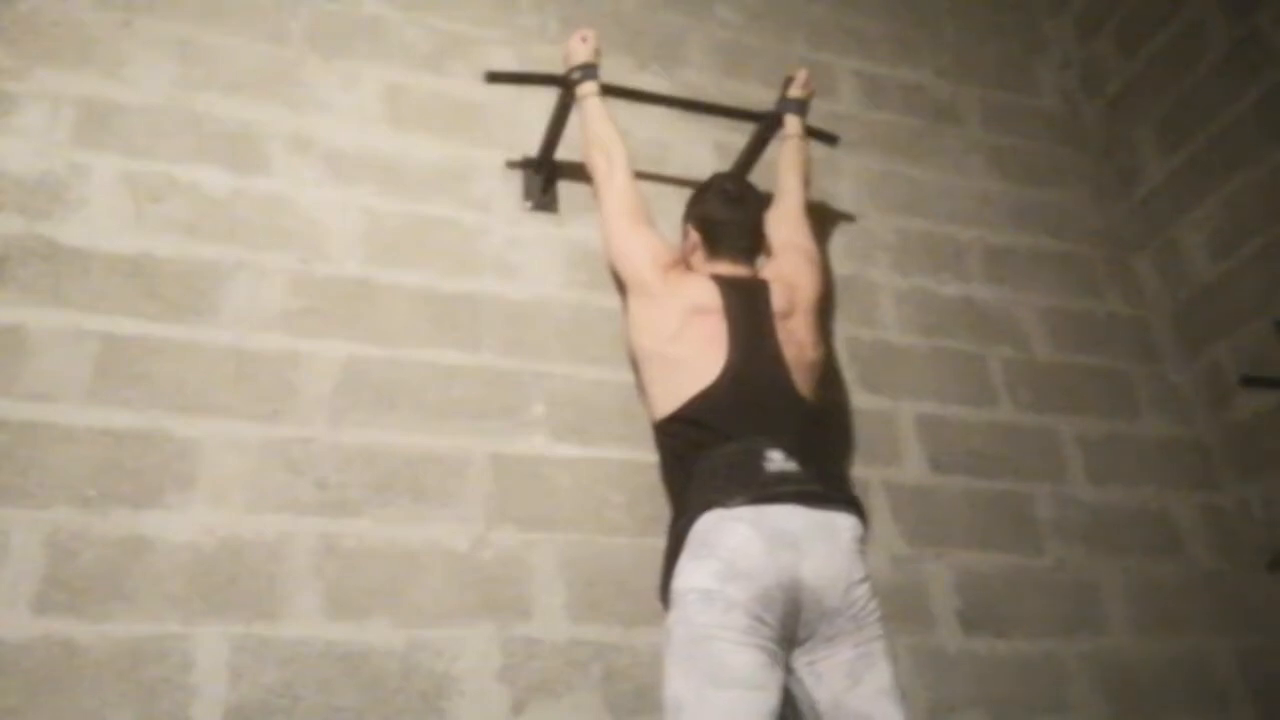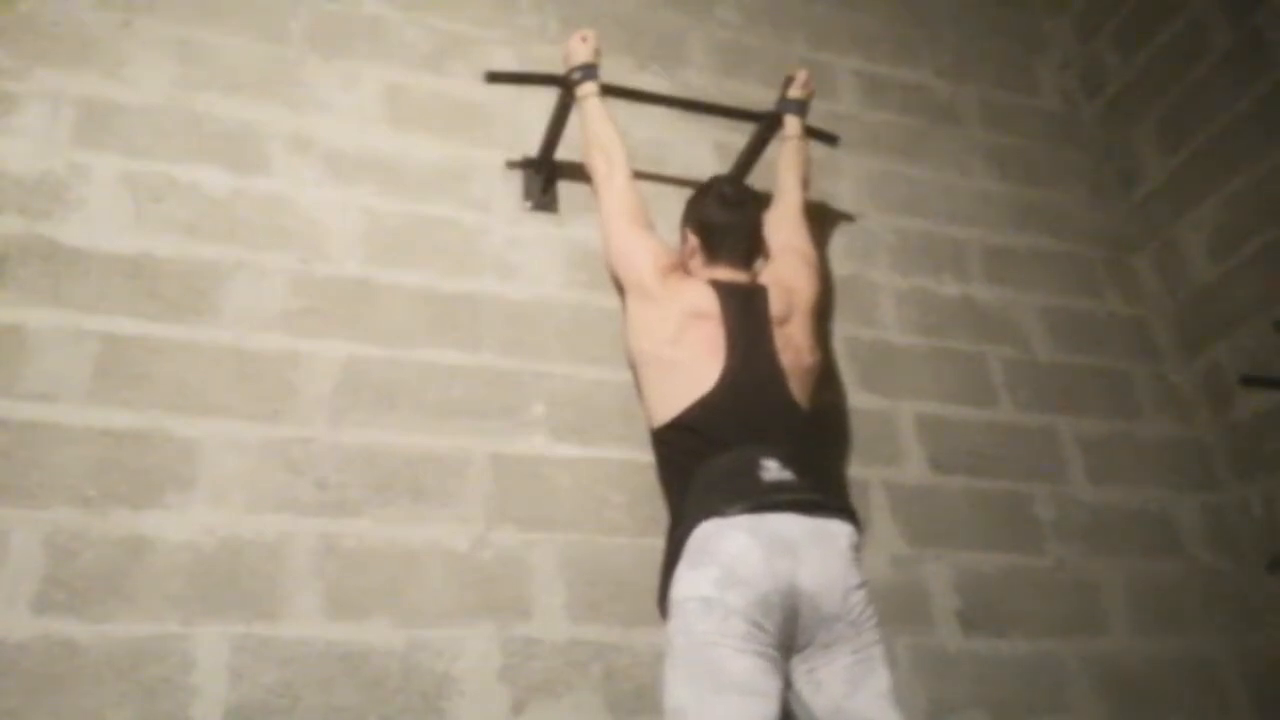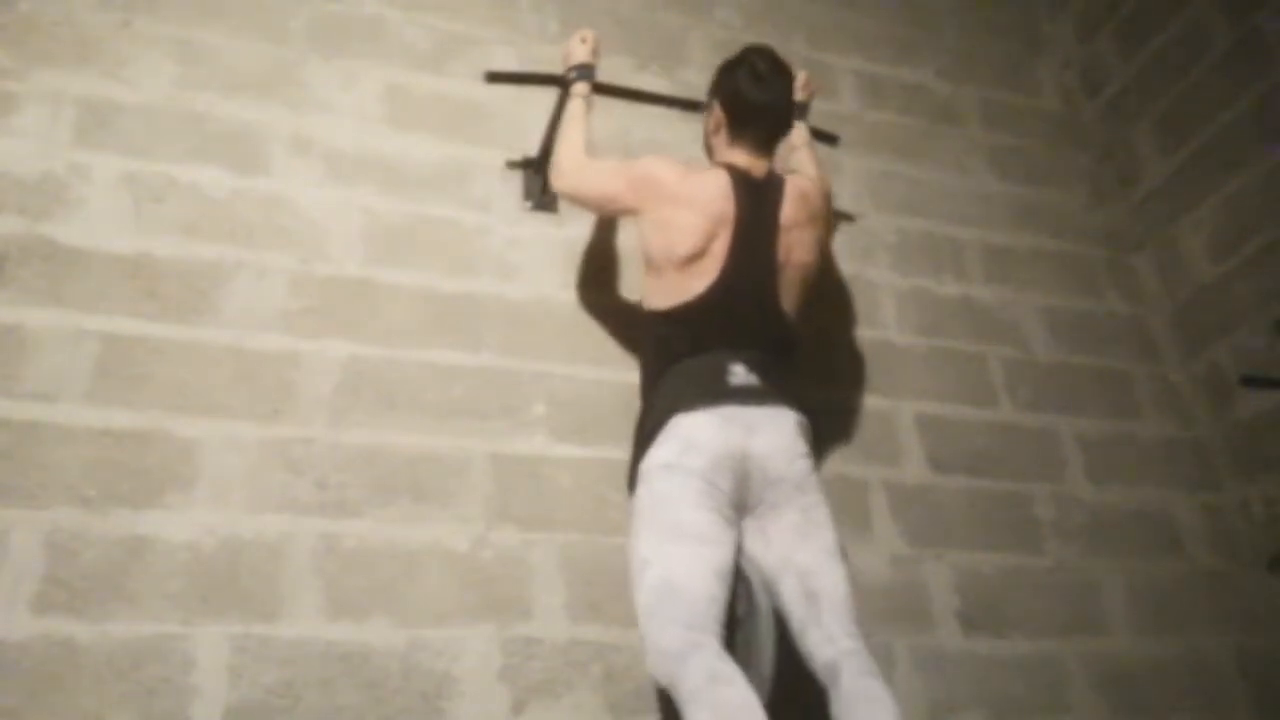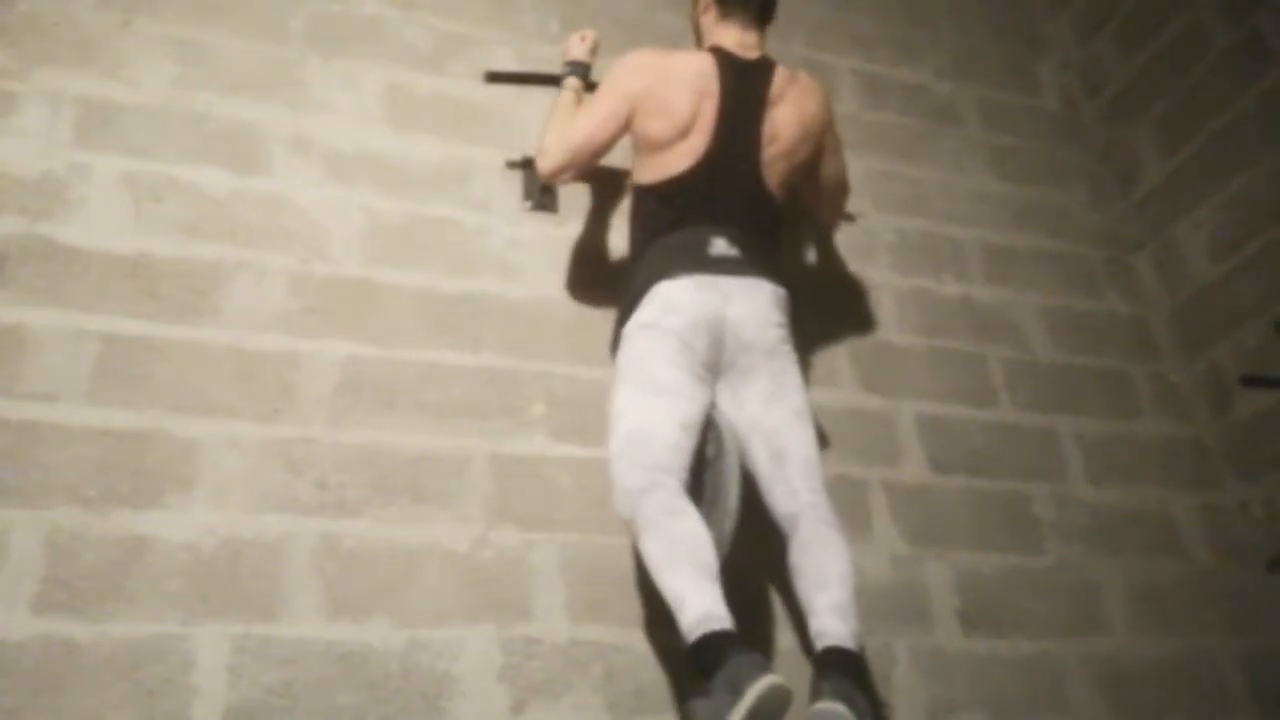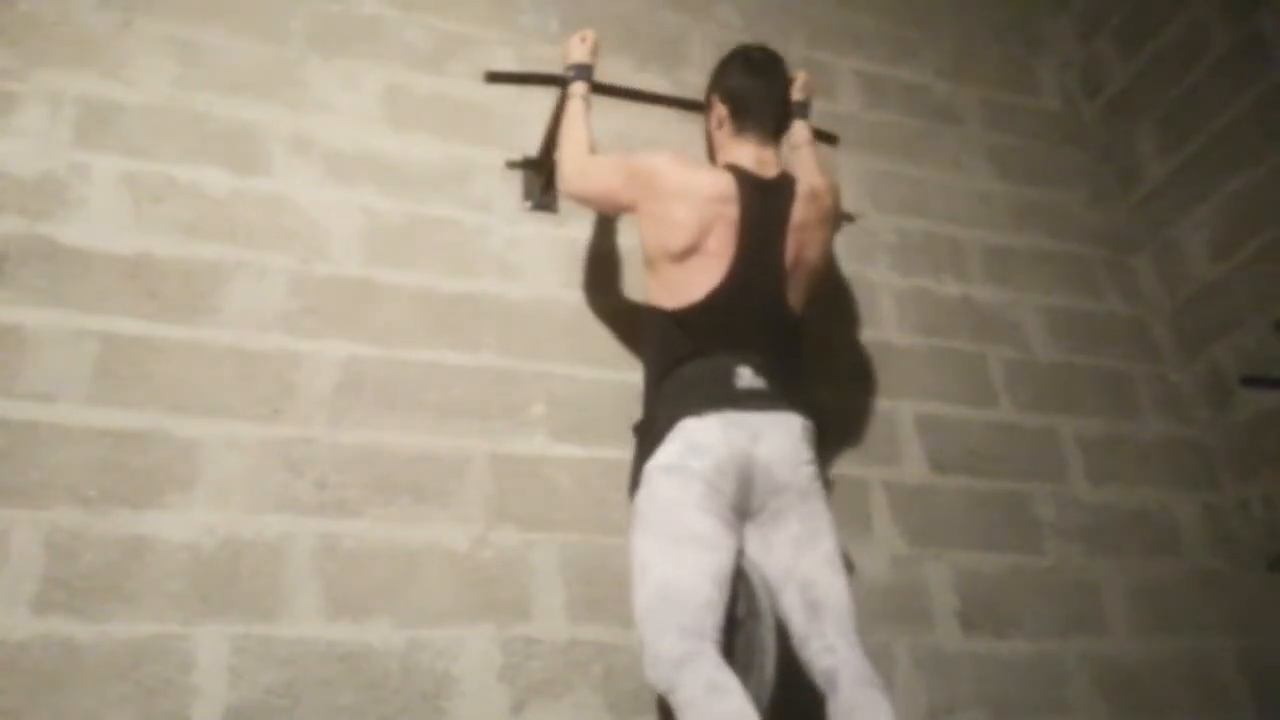
dt=1s
person 1, frame 1
left shoulder: (664, 290)
right shoulder: (795, 294)
left elbow: (612, 173)
right elbow: (790, 197)
left wrist: (585, 78)
right wrist: (792, 116)
left hip: (729, 537)
right hip: (830, 534)
person 1, frame 2
left shoulder: (663, 295)
right shoulder: (791, 299)
left elbow: (612, 177)
right elbow: (790, 201)
left wrist: (585, 79)
right wrist: (793, 117)
left hip: (725, 550)
right hip: (824, 542)
person 1, frame 3
left shoulder: (669, 187)
right shoulder: (808, 204)
left elbow: (567, 173)
left wrist: (580, 81)
right wrist: (799, 120)
left hip: (689, 434)
right hip: (778, 432)
left knee: (683, 639)
right knee: (839, 646)
person 1, frame 4
left shoulder: (651, 71)
right shoulder: (805, 97)
left elbow: (554, 161)
right elbow: (831, 204)
left wrist: (574, 74)
left hip: (672, 301)
right hip: (758, 303)
left knee: (649, 482)
right knee: (803, 496)
left ankle: (723, 655)
person 1, frame 5
left shoulder: (670, 183)
right shoulder: (817, 203)
left elbow: (573, 174)
left wrist: (578, 81)
right wrist: (800, 120)
left hip: (693, 438)
right hip: (784, 436)
left knee: (682, 646)
right knee: (838, 652)
